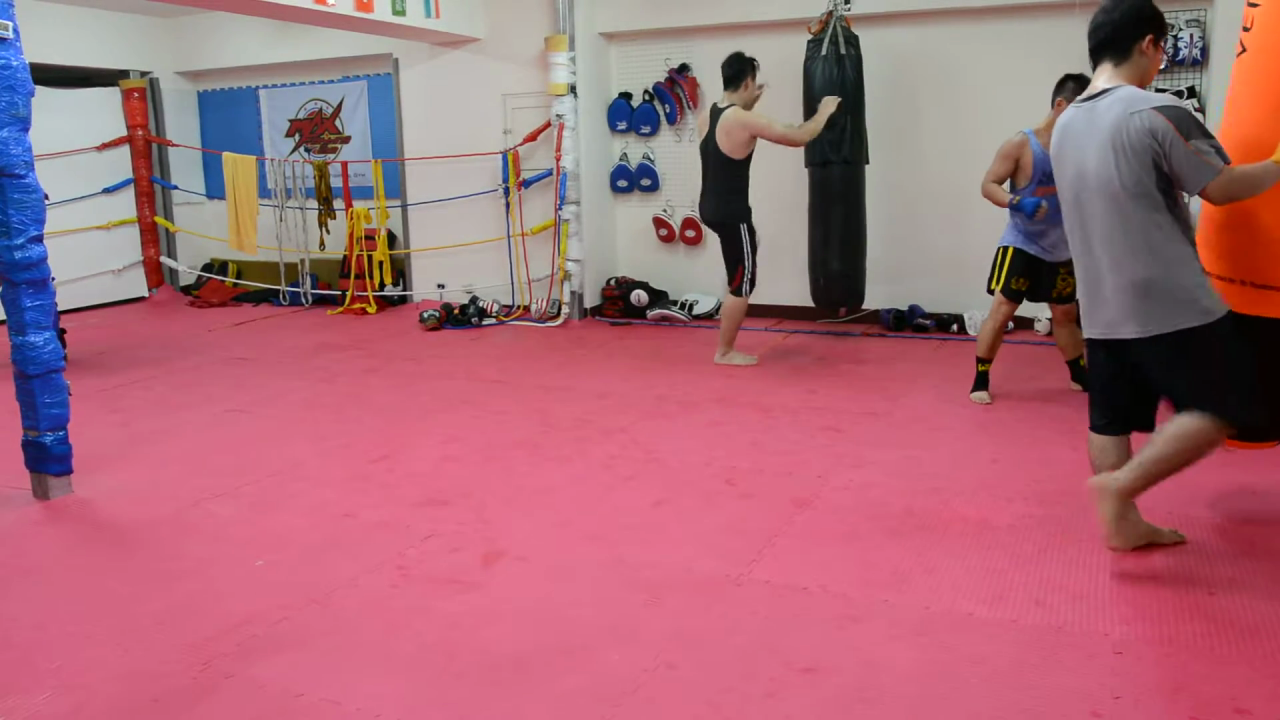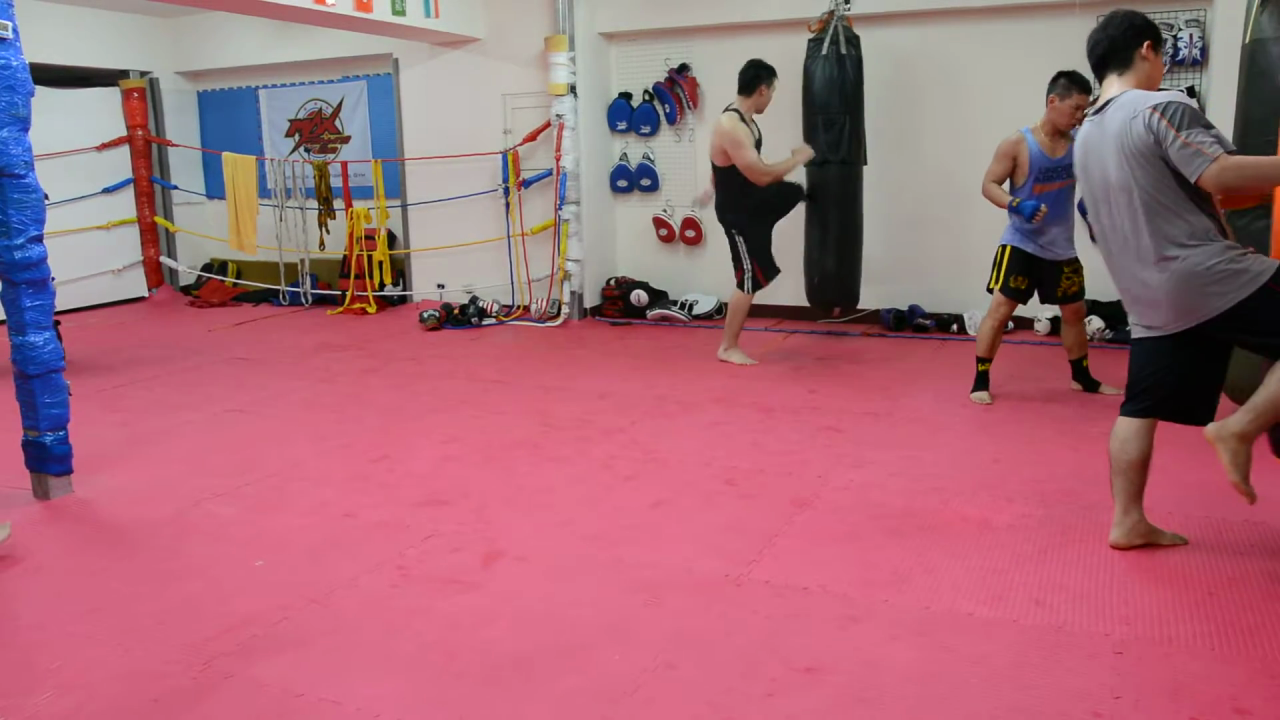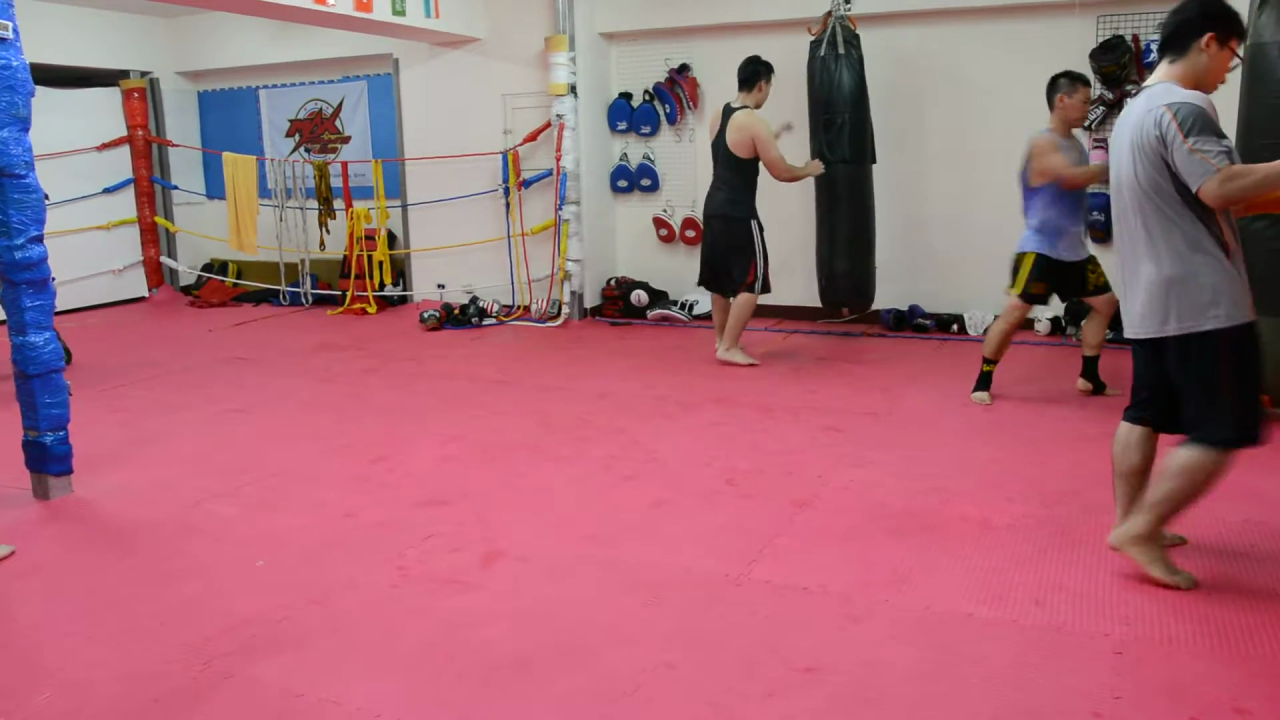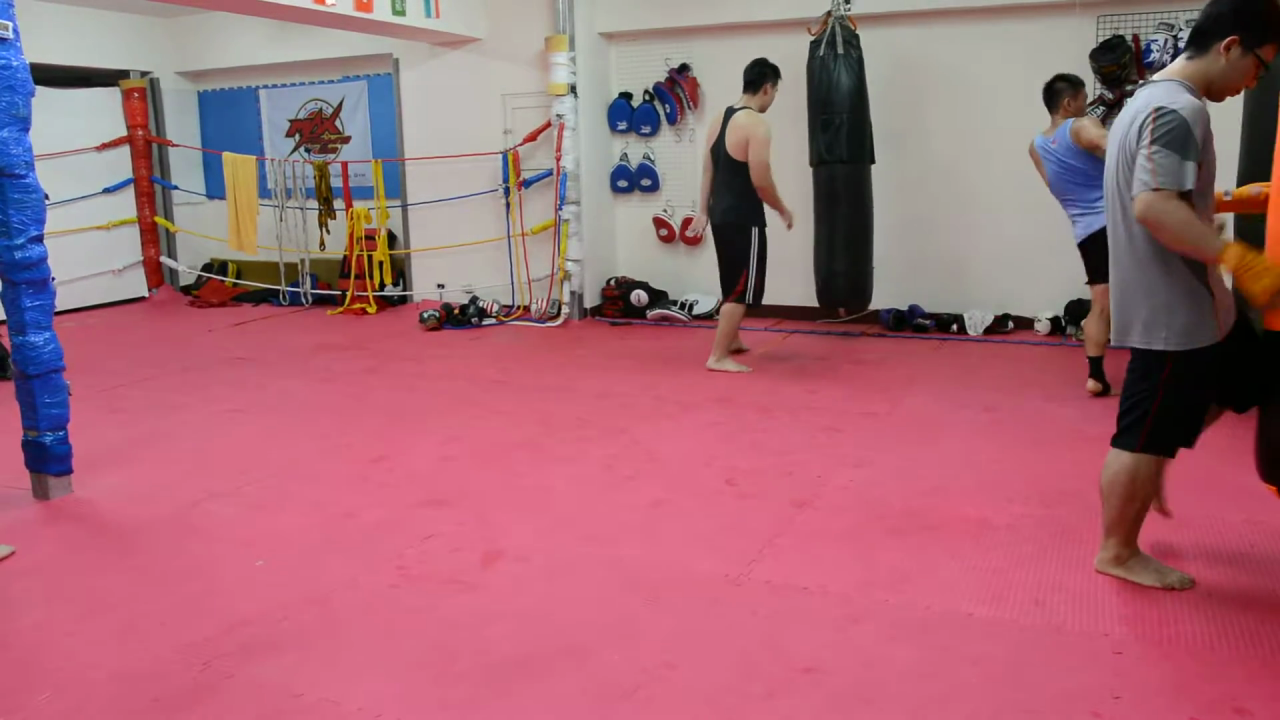
dt=0.5s
person 1, frame 1
left shoulder: (1066, 125)
right shoulder: (1156, 113)
right elbow: (1220, 187)
left wrist: (1173, 176)
left hip: (1102, 304)
right hip: (1168, 298)
left knee: (1113, 419)
right knee: (1221, 408)
left ankle: (1125, 522)
right ankle: (1120, 485)
person 1, frame 2
left shoulder: (1086, 136)
right shoulder: (1163, 108)
right elbow: (1221, 176)
left wrist: (1234, 193)
left hip: (1151, 299)
right hip: (1210, 278)
left knee: (1140, 408)
left ankle: (1128, 523)
person 1, frame 3
left shoulder: (1132, 112)
right shoulder: (1184, 106)
right elbow: (1222, 189)
left wrist: (1261, 197)
left hip: (1152, 299)
right hip: (1199, 300)
left knee: (1145, 413)
right knee: (1217, 433)
left ankle: (1129, 523)
right ankle: (1140, 529)
person 1, frame 4
left shoulder: (1151, 98)
right shoulder: (1177, 111)
right elbow: (1155, 209)
left hip: (1175, 296)
right hip: (1170, 304)
right knee: (1145, 434)
left ankle: (1138, 462)
right ankle: (1117, 553)
person 2, frame 1
right shoulder: (1020, 144)
right elbow: (988, 186)
right wrist: (1019, 203)
left hip: (1059, 250)
right hip: (1021, 245)
left knee: (1066, 313)
right knee: (1001, 312)
left ankle: (1081, 376)
right ankle: (981, 381)
person 2, frame 2
right shoulder: (1017, 144)
right elbow: (989, 184)
right wrist: (1017, 206)
left hip: (1061, 248)
right hip: (1021, 244)
left knee: (1074, 311)
right knee: (1000, 310)
left ankle: (1081, 377)
right ankle: (981, 381)
person 2, frame 3
left shoulder: (1074, 143)
right shoulder: (1045, 142)
right elbow: (1073, 176)
left hip: (1076, 251)
right hip: (1041, 248)
left knee: (1105, 304)
right knee: (1014, 314)
left ankle: (1089, 377)
right ankle: (983, 381)
person 2, frame 4
left shoulder: (1036, 147)
right shoulder: (1082, 126)
right elbow: (1112, 144)
left hip: (1087, 230)
left knee: (1101, 304)
left ankle: (1096, 377)
person 3, frame 1
left shoulder: (709, 114)
right shoulder: (746, 120)
right elbow: (799, 138)
left wrist: (750, 103)
right wrist: (825, 112)
left hip: (709, 207)
right hip: (731, 213)
right knee: (741, 282)
right ankle: (725, 351)
person 3, frame 2
left shoulder: (741, 118)
right shoulder: (732, 129)
right elbow: (759, 176)
left wrist: (714, 190)
right wrist: (796, 160)
left hip: (752, 199)
right hip: (737, 212)
left knee: (793, 194)
right knee: (748, 279)
right ankle: (728, 348)
person 3, frame 3
left shoulder: (720, 115)
right shoulder: (755, 122)
right elbow: (781, 172)
left wrist: (772, 136)
right wrist: (810, 170)
left hip: (714, 207)
right hip: (738, 213)
left knee: (721, 278)
right knee: (751, 281)
left ankle: (722, 340)
right ankle: (728, 348)
person 3, frame 4
left shoulder: (721, 120)
right shoulder: (756, 124)
left elbow: (708, 172)
right elbow: (761, 180)
left wrist: (703, 212)
right wrist: (783, 210)
left hip: (722, 214)
right hip: (744, 218)
left knee: (734, 283)
right knee: (740, 289)
left ankle: (731, 340)
right ankle: (718, 356)
